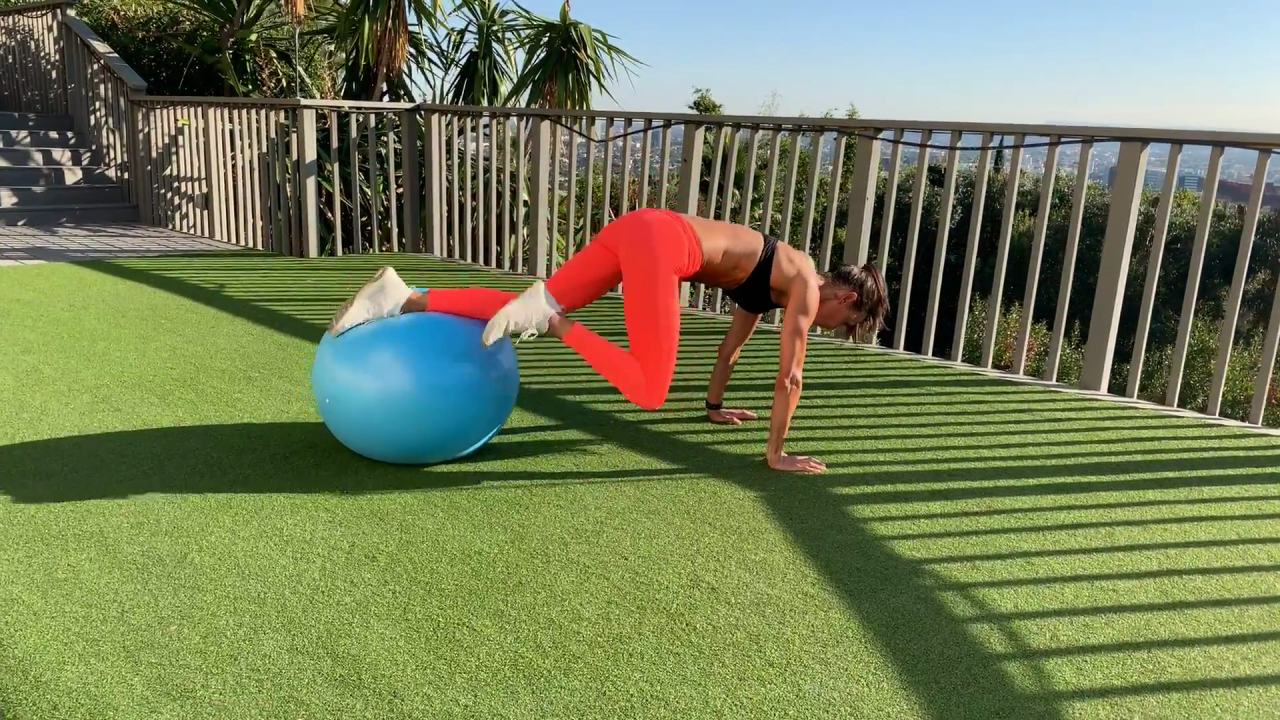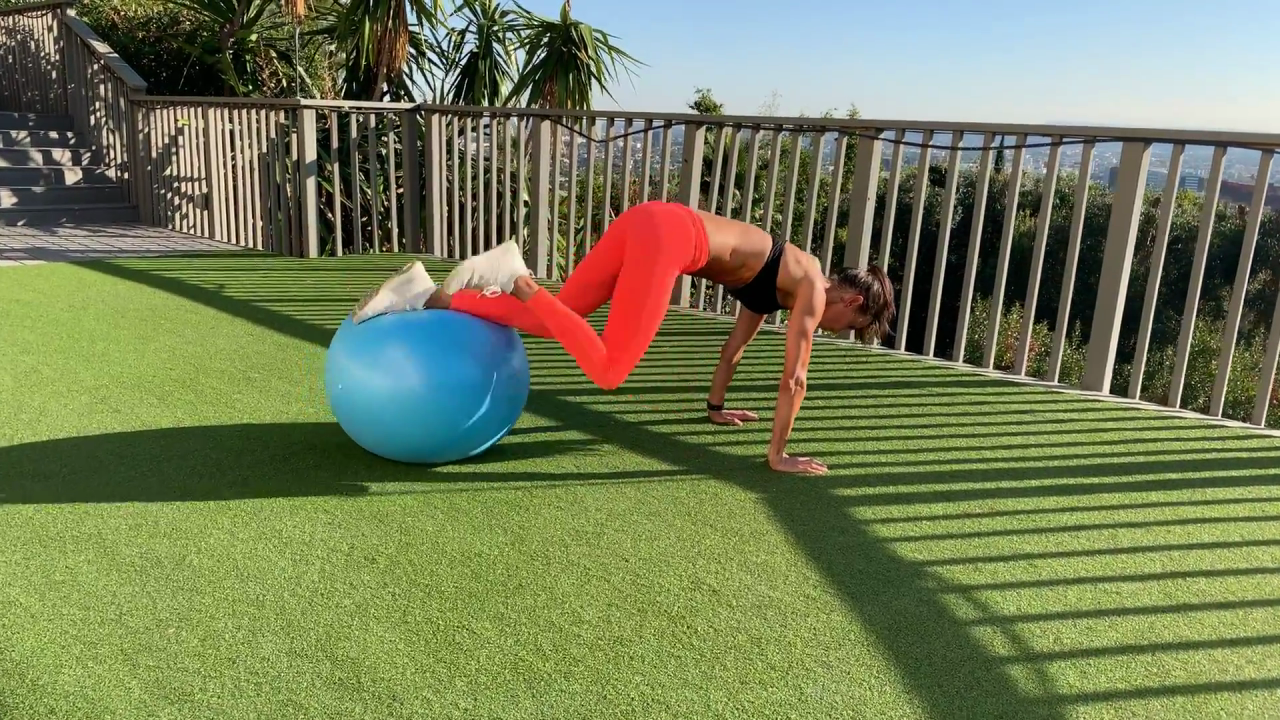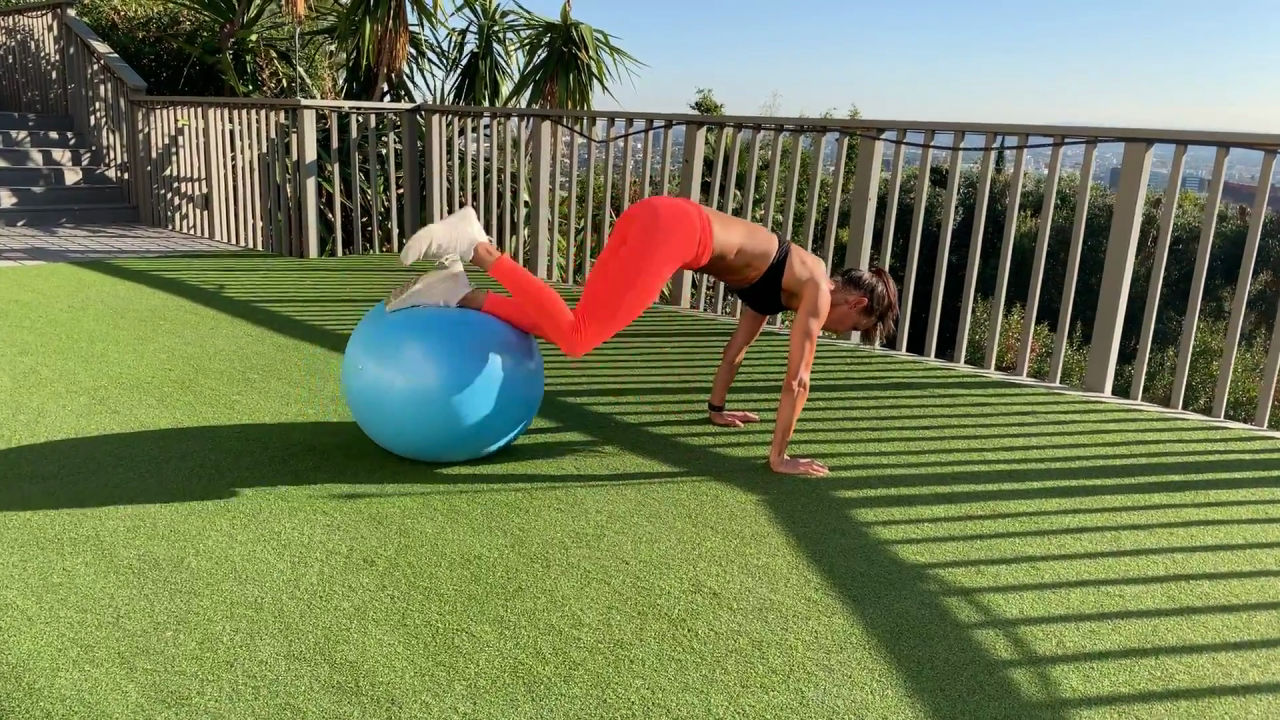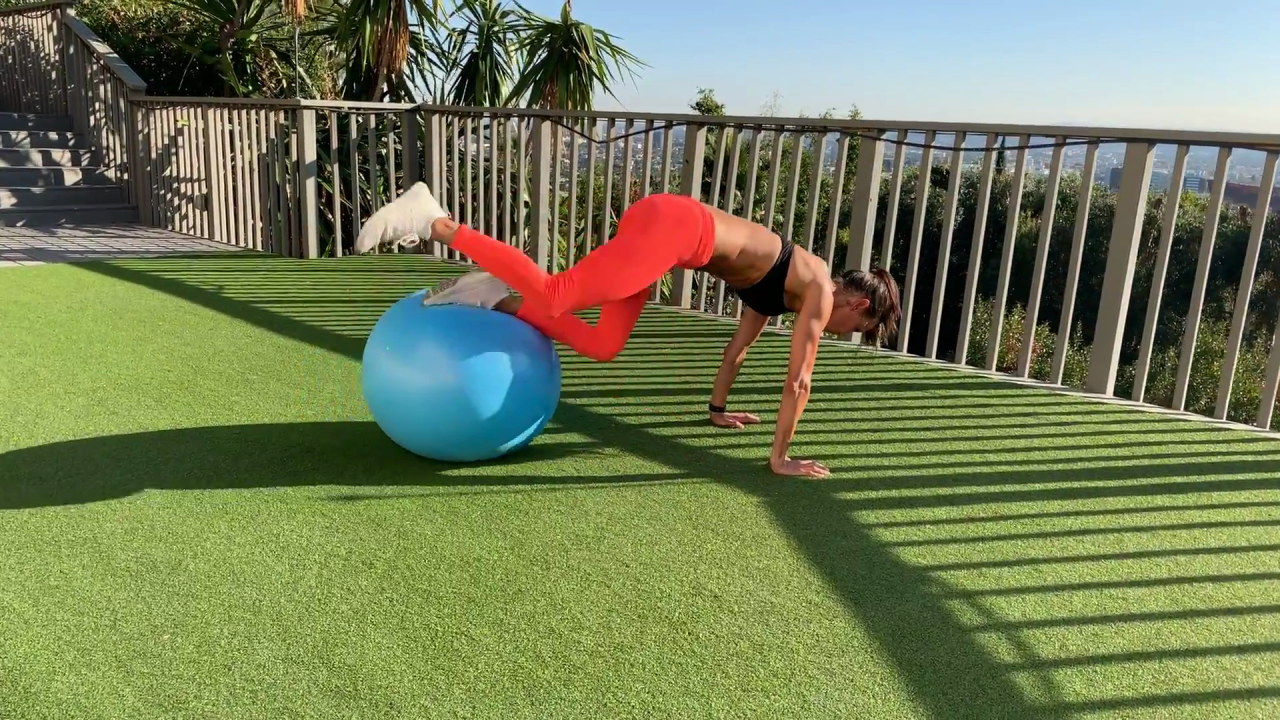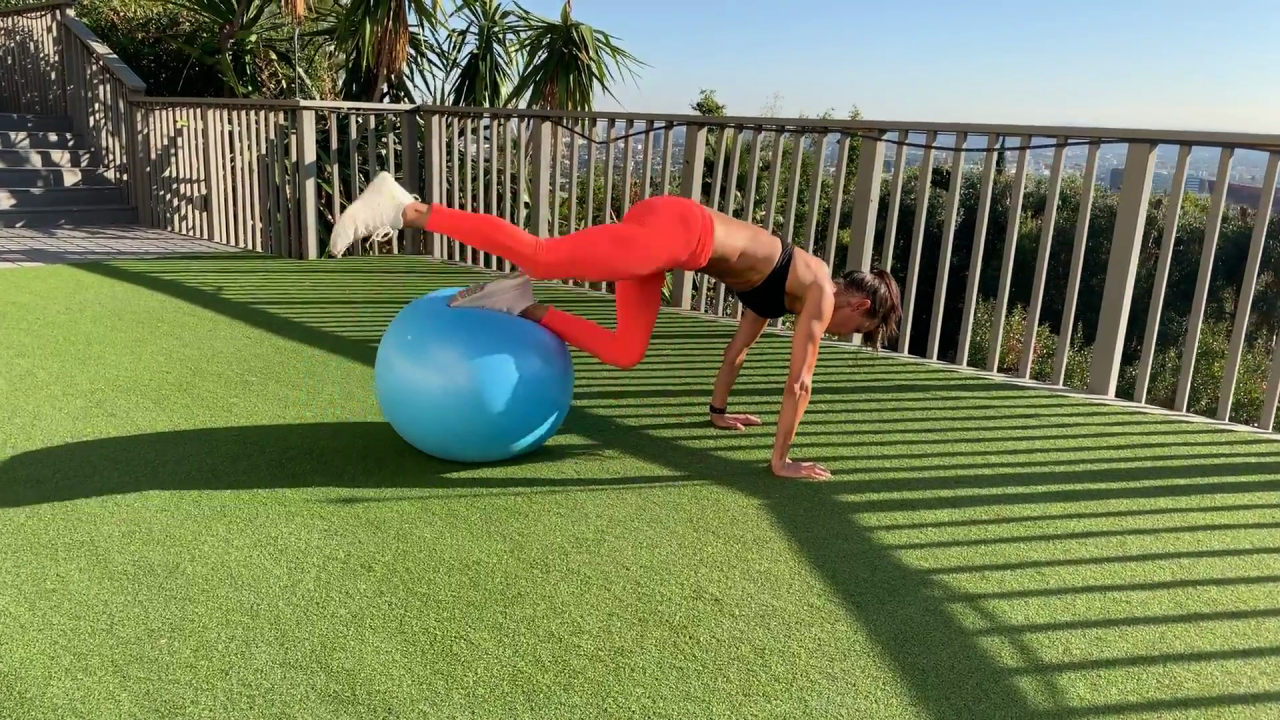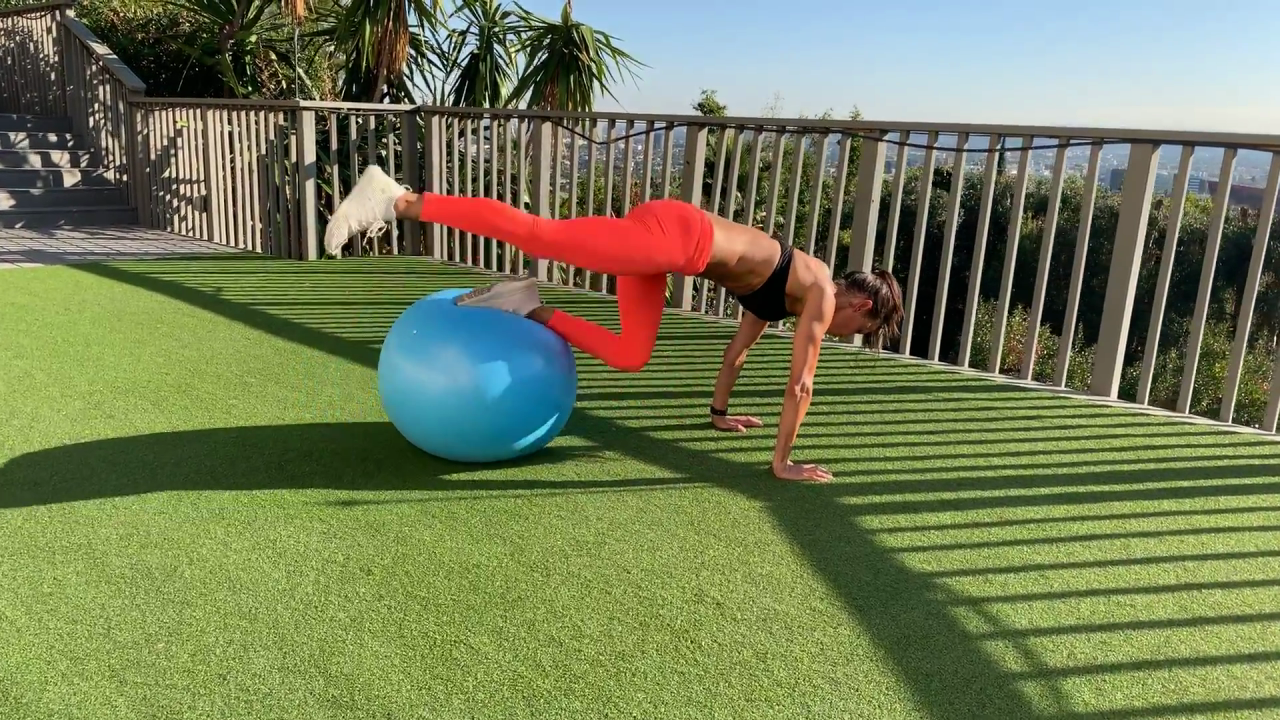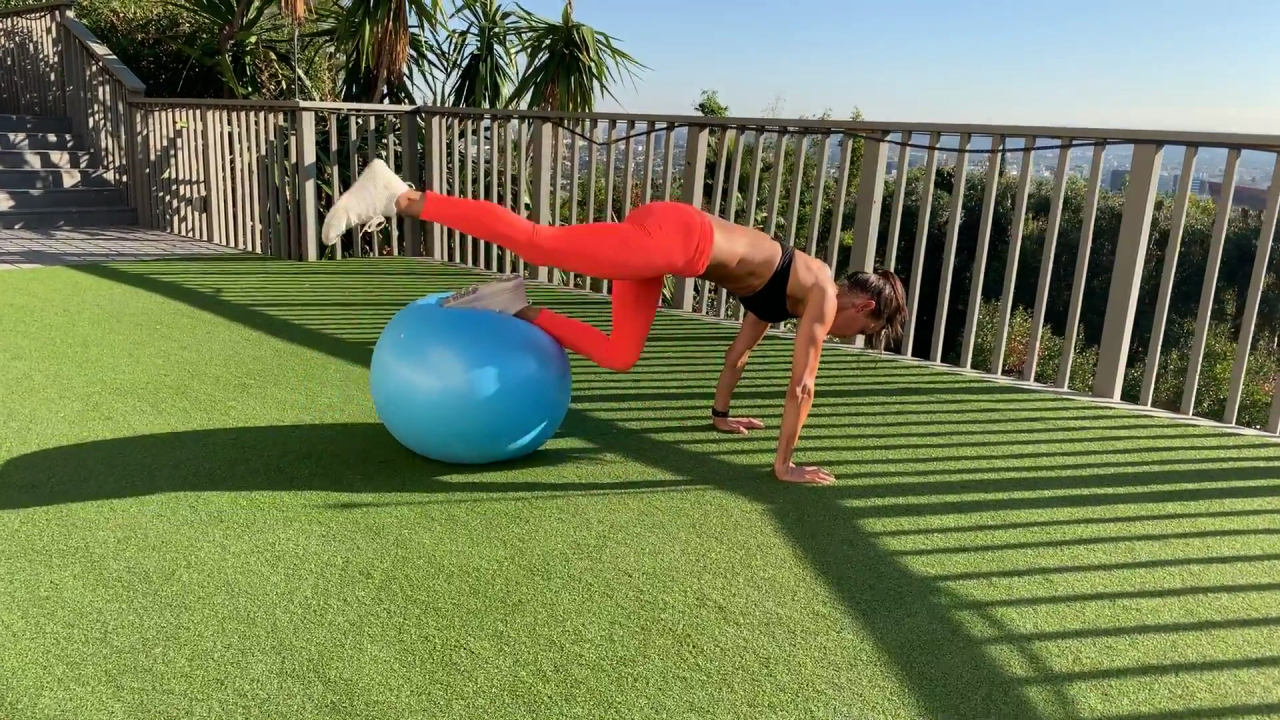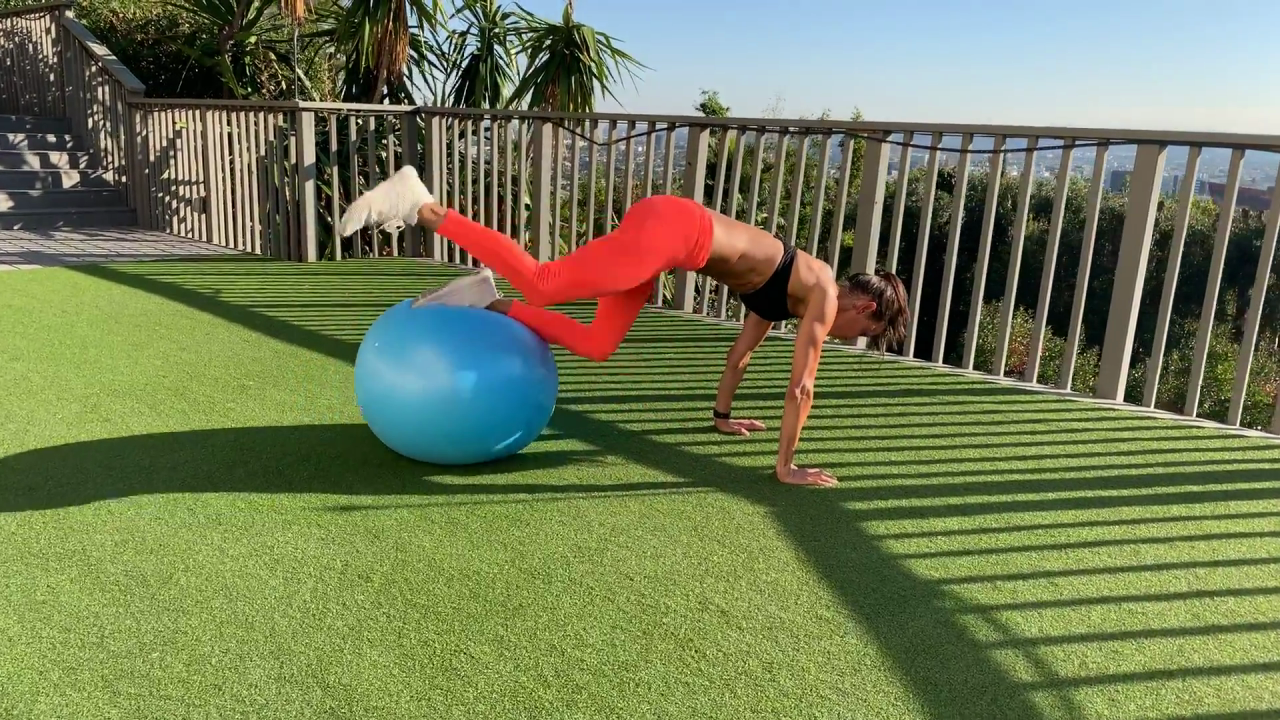
dt=0.1s
person 1, frame 1
left shoulder: (771, 284)
right shoulder: (806, 286)
left elbow: (732, 343)
right elbow: (789, 376)
left wrist: (714, 407)
right wrist: (776, 452)
left hip: (635, 230)
right hip: (656, 243)
left knee: (520, 310)
right knee: (648, 394)
left ankle: (400, 298)
right ankle: (549, 317)
person 1, frame 2
left shoulder: (780, 282)
right shoulder: (813, 289)
left elbow: (735, 342)
right elbow: (794, 377)
left wrist: (716, 407)
right wrist: (778, 453)
left hip: (644, 222)
right hip: (665, 235)
left knee: (539, 315)
right knee: (607, 371)
left ankle: (426, 295)
right ankle: (518, 278)
person 1, frame 3
left shoulder: (783, 288)
right shoulder: (819, 294)
left elbow: (738, 343)
right elbow: (797, 378)
left wrist: (718, 408)
right wrist: (780, 455)
left hip: (651, 216)
right hip: (670, 230)
left knee: (578, 329)
right knee: (573, 335)
left ankle: (457, 293)
right ankle: (472, 243)
person 1, frame 4
left shoulder: (782, 288)
right shoulder: (821, 293)
left elbow: (739, 344)
right elbow: (798, 381)
left wrist: (718, 410)
right wrist: (780, 458)
left hip: (657, 214)
right hip: (671, 228)
left knee: (603, 346)
right knee: (554, 300)
left ankle: (498, 296)
right ankle: (434, 221)
person 1, frame 5
left shoulder: (782, 293)
right shoulder: (822, 294)
left elbow: (738, 347)
right elbow: (799, 383)
left wrist: (718, 411)
right wrist: (781, 459)
left hip: (658, 218)
right hip: (671, 229)
left knee: (627, 352)
right knee: (540, 258)
left ankle: (522, 306)
right ankle: (401, 206)
person 1, frame 6
left shoulder: (782, 294)
right shoulder: (822, 295)
left elbow: (737, 349)
right elbow: (800, 385)
left wrist: (719, 413)
right wrist: (782, 462)
left hip: (658, 223)
right hip: (668, 235)
left knee: (630, 356)
right knee: (533, 233)
left ankle: (529, 308)
right ankle: (394, 199)
person 1, frame 7
left shoulder: (783, 295)
right shoulder: (823, 295)
left elbow: (739, 350)
right elbow: (801, 385)
left wrist: (720, 414)
right wrist: (784, 464)
left hip: (659, 231)
right hip: (665, 238)
left knee: (618, 358)
right knee: (531, 243)
left ankle: (511, 307)
right ankle: (396, 196)
person 1, frame 8
left shoulder: (787, 294)
right shoulder: (823, 295)
left elbow: (741, 349)
right elbow: (801, 386)
left wrist: (722, 415)
right wrist: (786, 465)
left hip: (659, 221)
right hip: (668, 229)
left knee: (597, 346)
right knee: (541, 286)
left ankle: (490, 303)
right ankle: (418, 205)
